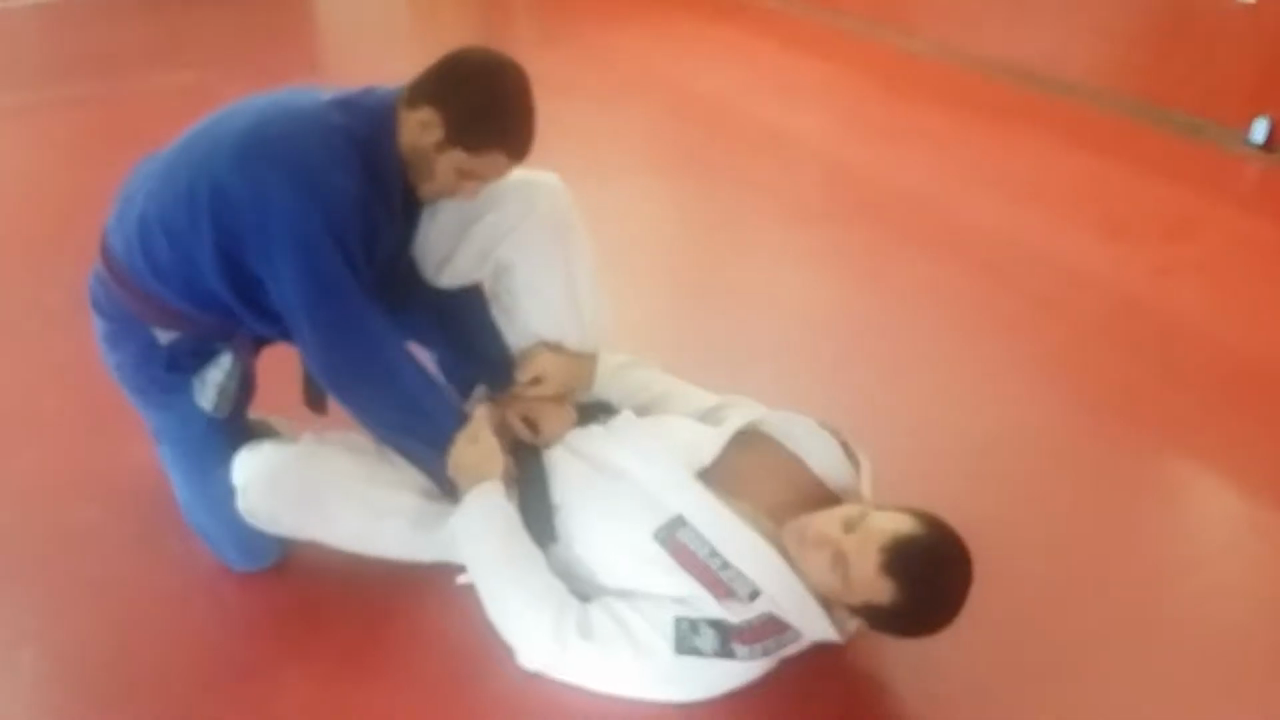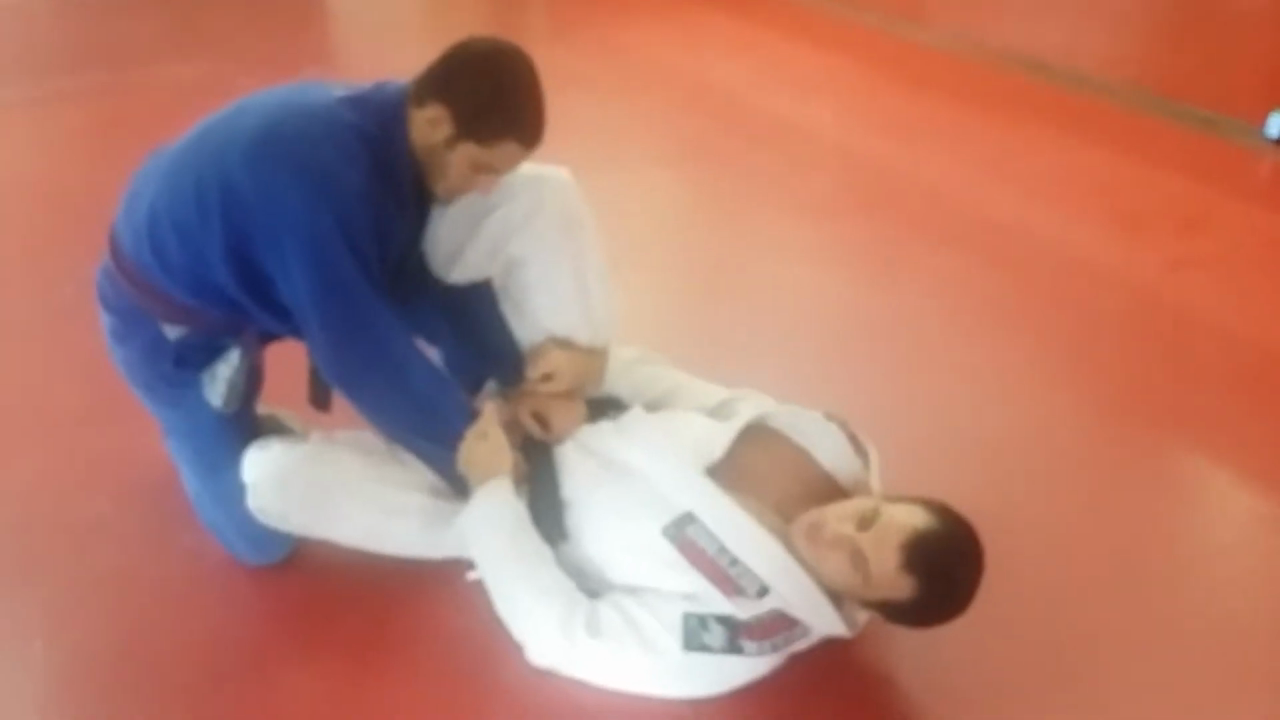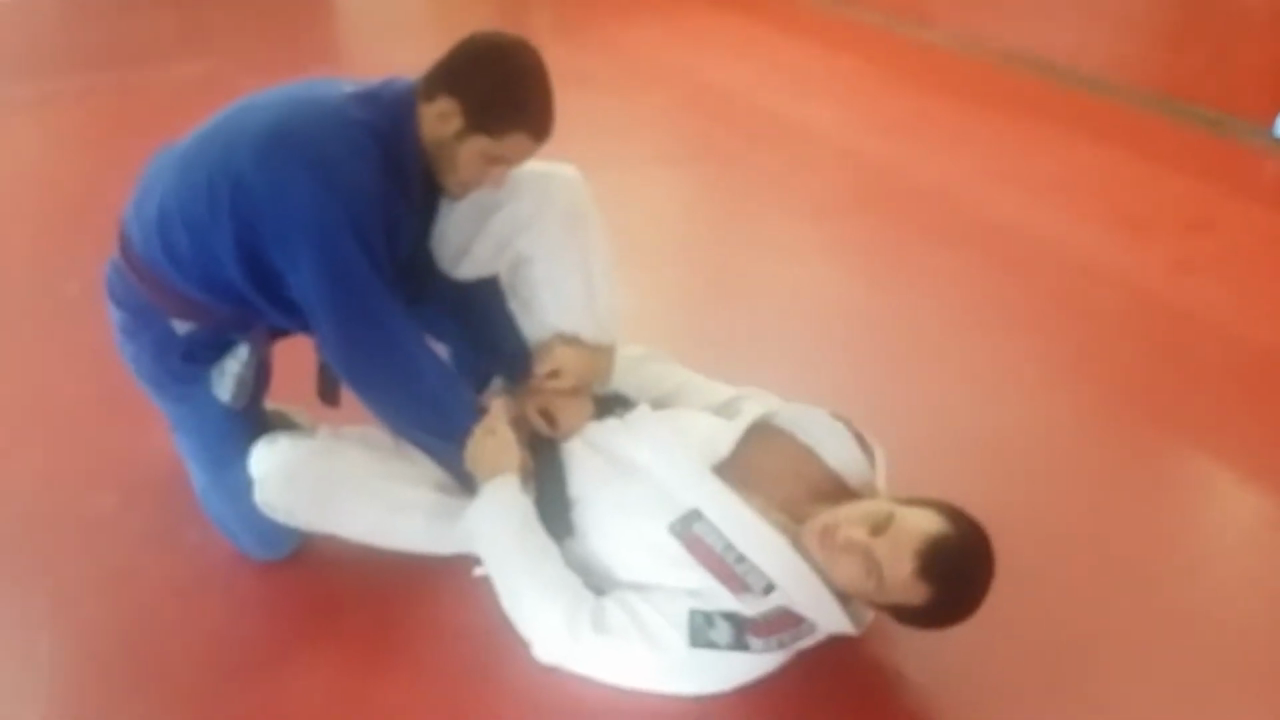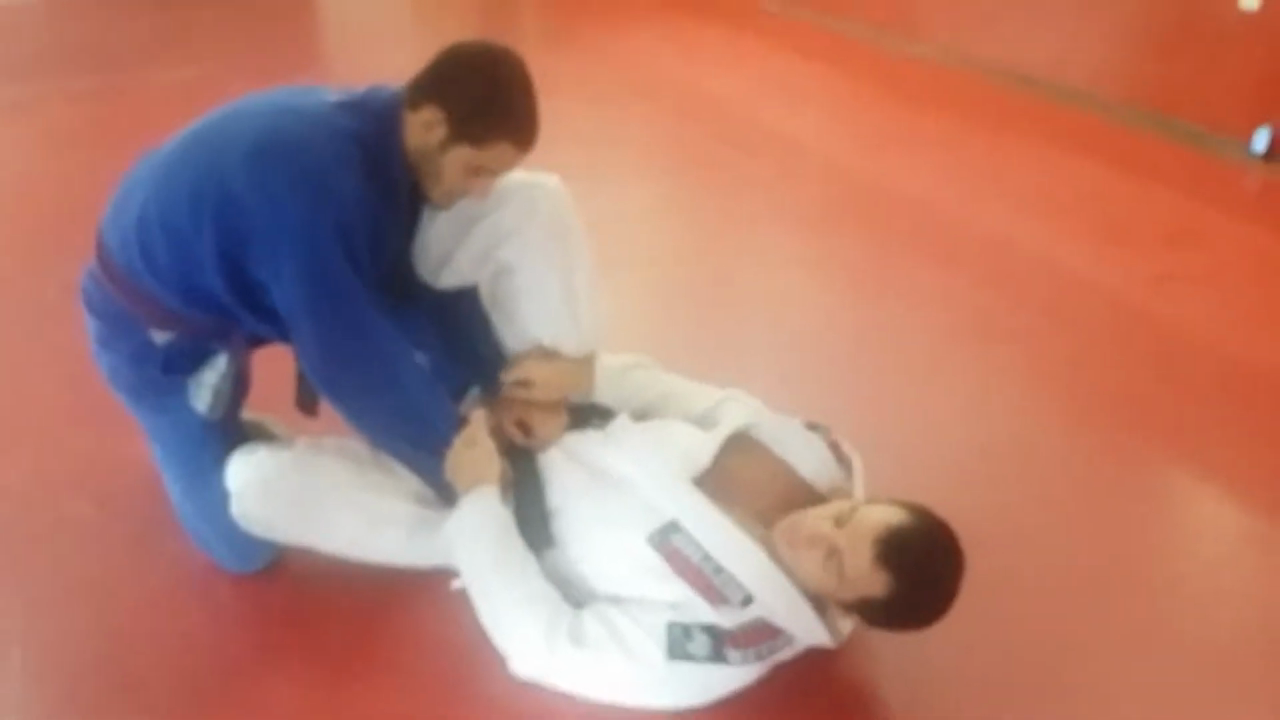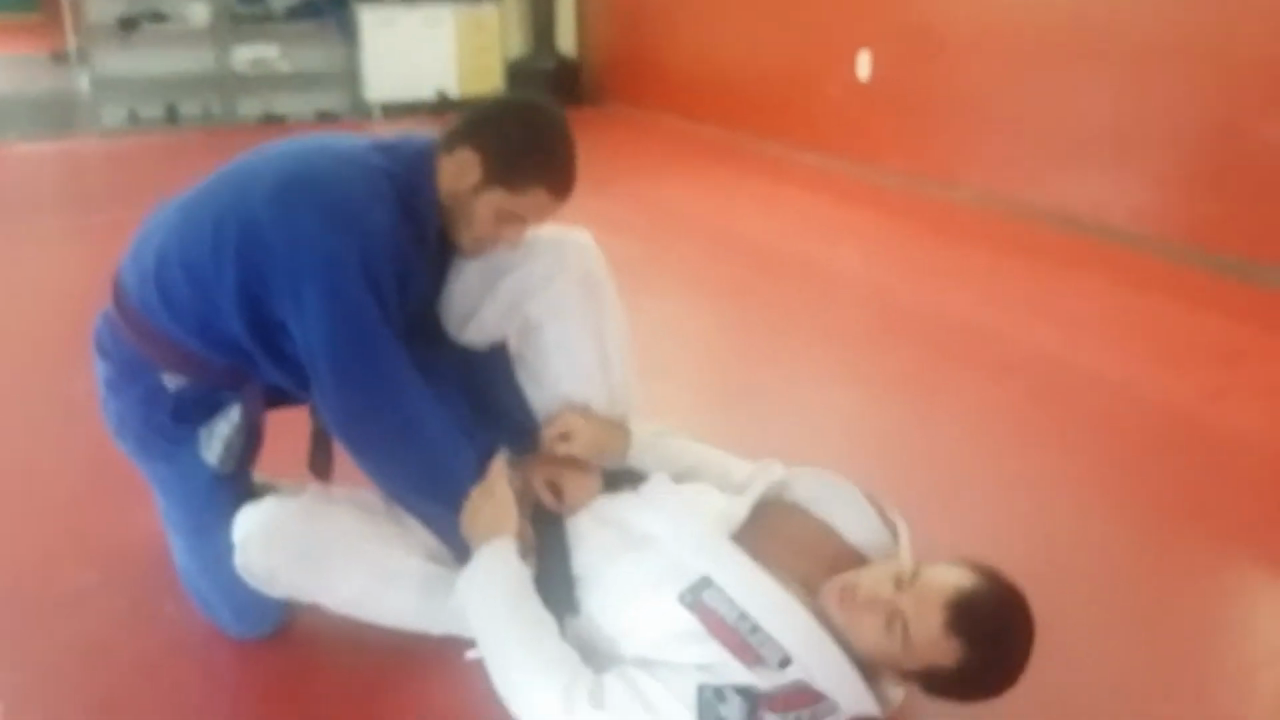
dt=1s
person 1, frame 1
left shoulder: (725, 645)
right shoulder: (824, 460)
left elbow: (555, 640)
right elbow: (704, 412)
left wrist: (483, 497)
right wrist: (580, 372)
left hip: (516, 510)
right hip: (557, 405)
left knee: (266, 479)
left ankle: (243, 439)
person 1, frame 2
left shoulder: (735, 638)
right shoulder: (837, 453)
left elbow: (561, 633)
right elbow: (712, 403)
left wrist: (491, 493)
left hip: (523, 510)
right hip: (569, 398)
left knee: (273, 476)
left ankle: (257, 435)
person 1, frame 3
left shoulder: (739, 635)
right shoulder: (842, 452)
left elbow: (567, 630)
right elbow: (717, 402)
left wrist: (497, 489)
left hip: (529, 508)
right hip: (572, 395)
left knee: (280, 470)
left ankle: (263, 429)
person 1, frame 4
left shoulder: (722, 649)
right shoulder: (818, 462)
left elbow: (547, 647)
right elbow: (718, 410)
left wrist: (478, 501)
right wrist: (587, 374)
left hip: (510, 517)
left knee: (255, 483)
left ankle: (255, 441)
person 1, frame 5
right shoulder: (862, 526)
left wrist: (493, 554)
right wrist: (621, 443)
left hip: (529, 581)
right hip: (591, 486)
left knee: (264, 536)
person 2, frame 1
left shoulder: (380, 137)
right shoulder: (305, 176)
left elbow: (423, 279)
right elbow: (352, 351)
left wrist: (503, 383)
left hip: (242, 284)
right hip: (162, 318)
right knee: (252, 543)
right ankle: (186, 428)
person 2, frame 2
left shoulder: (388, 130)
right shoulder: (319, 174)
left elbow: (429, 276)
right elbow: (363, 349)
left wrist: (513, 375)
left hip: (245, 277)
right hip: (169, 314)
right knee: (262, 538)
right ankle: (206, 426)
person 2, frame 3
left shoulder: (396, 127)
right shoulder: (328, 171)
left elbow: (434, 273)
right elbow: (372, 344)
left wrist: (520, 366)
left hip: (258, 275)
right hip: (180, 310)
right knee: (269, 532)
right ankle: (212, 420)
person 2, frame 4
left shoulder: (377, 135)
right shoulder: (310, 181)
left elbow: (417, 283)
right elbow: (353, 357)
left wrist: (497, 378)
left hip: (237, 281)
right hip: (157, 319)
right knee: (245, 544)
right ankle: (190, 433)
person 2, frame 5
left shoulder: (410, 189)
right shoulder: (344, 219)
left elbow: (447, 344)
right elbow: (374, 407)
left wrist: (528, 449)
left hip: (262, 338)
right hip: (169, 368)
right knee: (250, 610)
right ankle: (195, 493)
